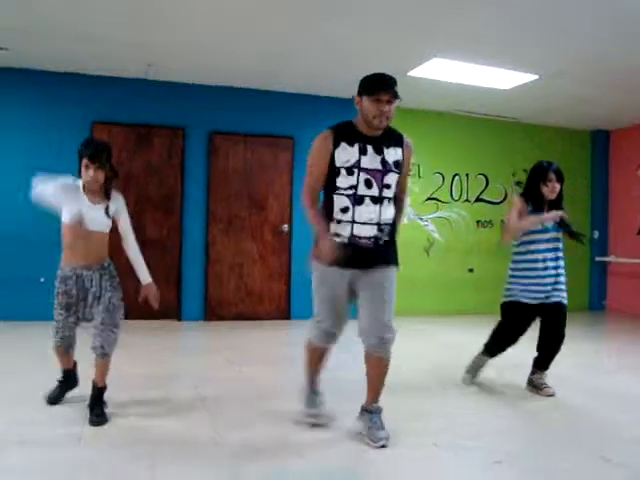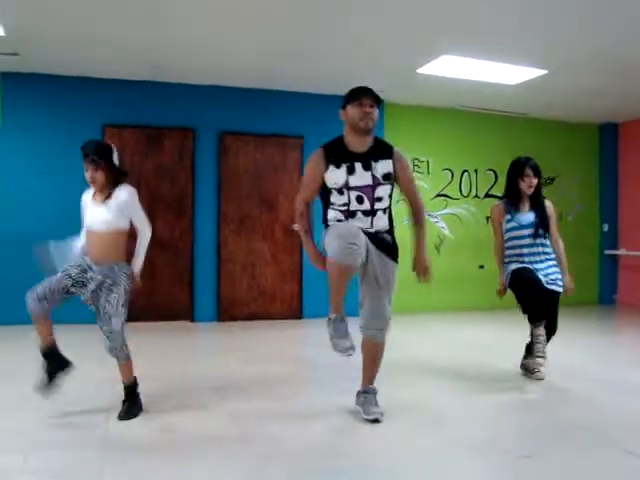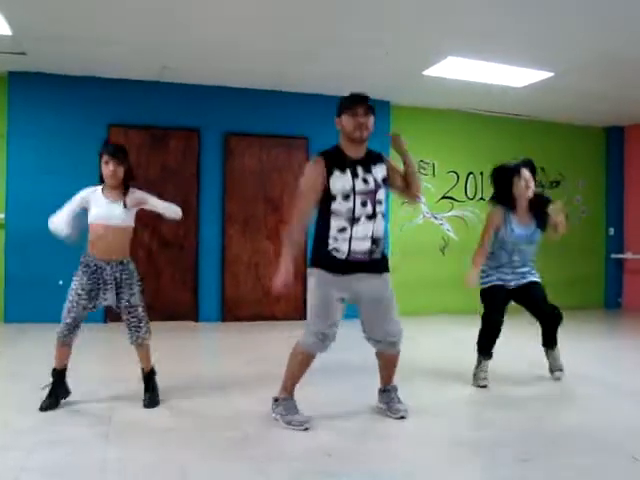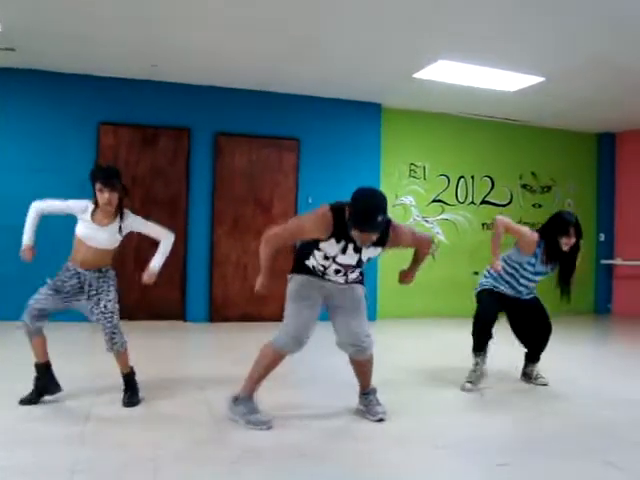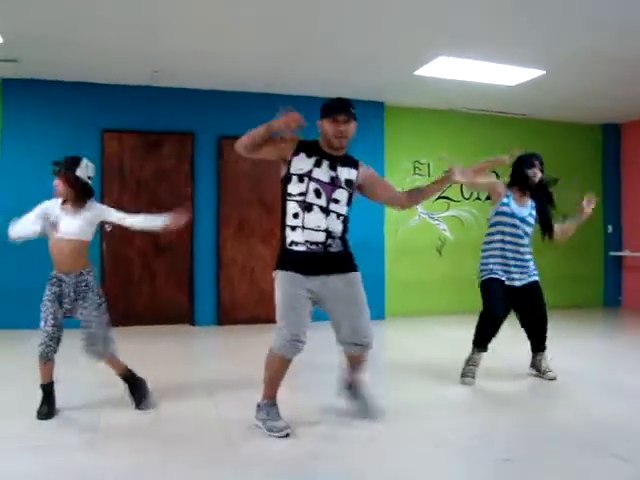
dt=1s
person 1, frame 1
left shoulder: (402, 145)
right shoulder: (330, 140)
right elbow: (310, 193)
right wrist: (324, 234)
left hip: (378, 258)
right hip: (335, 254)
left knee: (380, 336)
right knee: (325, 328)
left ankle: (370, 412)
right ankle: (311, 390)
person 1, frame 2
left shoulder: (392, 156)
right shoulder: (323, 157)
left elbow: (415, 203)
right elbow: (303, 204)
left wrist: (420, 251)
right wrist: (309, 245)
left hip: (382, 244)
right hip: (343, 234)
left knee: (377, 322)
right knee: (345, 244)
left ankle: (367, 392)
right ankle: (336, 315)
person 1, frame 3
left shoulder: (382, 164)
right shoulder: (321, 166)
left elbow: (412, 193)
right elbow: (299, 215)
left wrist: (406, 158)
right wrist: (286, 260)
left hip: (374, 270)
right hip: (329, 271)
left knee: (389, 335)
right knee: (318, 336)
left ankle: (388, 393)
right ankle: (283, 399)
person 1, frame 4
left shoulder: (392, 234)
right shoulder: (325, 220)
left elbow: (426, 241)
right elbow: (271, 237)
left wrist: (411, 271)
right wrist: (265, 277)
left hip: (347, 285)
right hip: (308, 278)
left knee: (358, 341)
right knee: (292, 337)
left ankle: (367, 396)
right ankle: (242, 400)
person 1, frame 5
left shoulder: (354, 169)
right shoulder: (294, 151)
left elbow: (404, 197)
right elbow: (244, 148)
left wrist: (442, 183)
right wrist: (273, 128)
left hip: (338, 268)
right hip: (293, 267)
left knee: (359, 337)
right knee: (290, 339)
left ankle: (353, 384)
right ankle: (266, 406)
person 2, frame 1
left shoulder: (116, 201)
right shoulder: (69, 187)
left elbow: (130, 243)
right elbow: (38, 187)
left wrist: (147, 281)
right wrist: (69, 212)
left hip: (103, 273)
right hip: (70, 275)
left knee: (105, 338)
right knee: (62, 337)
left ankle: (97, 398)
right ankle: (68, 377)
person 2, frame 2
left shoulder: (125, 194)
right shoulder: (87, 198)
left elbow: (145, 231)
left wrist: (136, 265)
left hip: (116, 273)
right hip: (88, 267)
left knee: (113, 334)
right knee: (37, 299)
left ankle: (132, 396)
right ankle: (54, 360)
person 2, frame 3
left shoulder: (136, 196)
right shoulder: (90, 194)
left elbow: (176, 213)
right elbow: (56, 220)
left wrist: (147, 202)
right wrist: (64, 227)
left hip: (124, 270)
right hip: (91, 267)
left knee: (138, 326)
right knee: (68, 323)
left ankle: (150, 383)
right ankle: (58, 384)
person 2, frame 4
left shoulder: (128, 220)
right shoulder: (82, 208)
left elbow: (167, 236)
right elbow: (37, 206)
left wrist: (155, 265)
right wrist: (28, 241)
left hip: (102, 278)
right hip: (72, 274)
left knee: (113, 332)
right knee: (31, 316)
left ankle: (130, 384)
right ankle: (45, 380)
person 2, frame 5
left shoulder: (94, 210)
right shoulder: (50, 207)
left elbow: (133, 220)
right elbow: (15, 231)
left wrist: (166, 220)
right wrist: (37, 229)
left hip: (84, 281)
right hip: (57, 282)
left knee: (98, 344)
right knee: (46, 342)
left ankle: (133, 382)
right ankle: (47, 398)
person 3, frame 1
left shoulder: (555, 210)
right shoulder: (521, 203)
right elbow: (511, 227)
right wrist: (544, 218)
left hip: (552, 285)
right hip: (522, 283)
left knee: (554, 335)
right knee: (509, 330)
left ankle: (537, 377)
right ankle: (483, 358)
person 3, frame 2
left shoulder: (545, 205)
right shoulder: (501, 209)
left elbow: (556, 241)
right elbow: (499, 247)
left wrist: (565, 274)
right wrist: (502, 277)
left hip: (548, 271)
right hip: (519, 268)
left knee: (550, 325)
right knee: (533, 287)
left ankle: (529, 360)
right ankle: (537, 331)
person 3, frame 3
left shoulder: (542, 210)
right shoulder: (500, 213)
left elbow: (558, 231)
right elbow: (483, 248)
right wrist: (474, 272)
left hip: (525, 276)
right hip: (496, 279)
left knee: (551, 315)
right knee: (492, 321)
left ankle: (552, 355)
right ankle: (481, 366)
person 3, frame 4
left shoulder: (560, 253)
right shoulder: (532, 240)
right elbow: (499, 220)
right wrist: (495, 258)
left hip: (522, 293)
right hip: (494, 285)
left knee: (542, 327)
right knee: (484, 317)
left ankle: (530, 369)
right ankle: (479, 366)
person 3, frame 5
left shoulder: (538, 201)
right shoulder: (500, 189)
left elbow: (556, 233)
right elbow: (461, 178)
left wrist: (582, 215)
left hip: (524, 270)
right hip: (495, 268)
left knee: (538, 316)
right knee: (493, 313)
left ankle: (539, 358)
right ankle: (474, 358)
